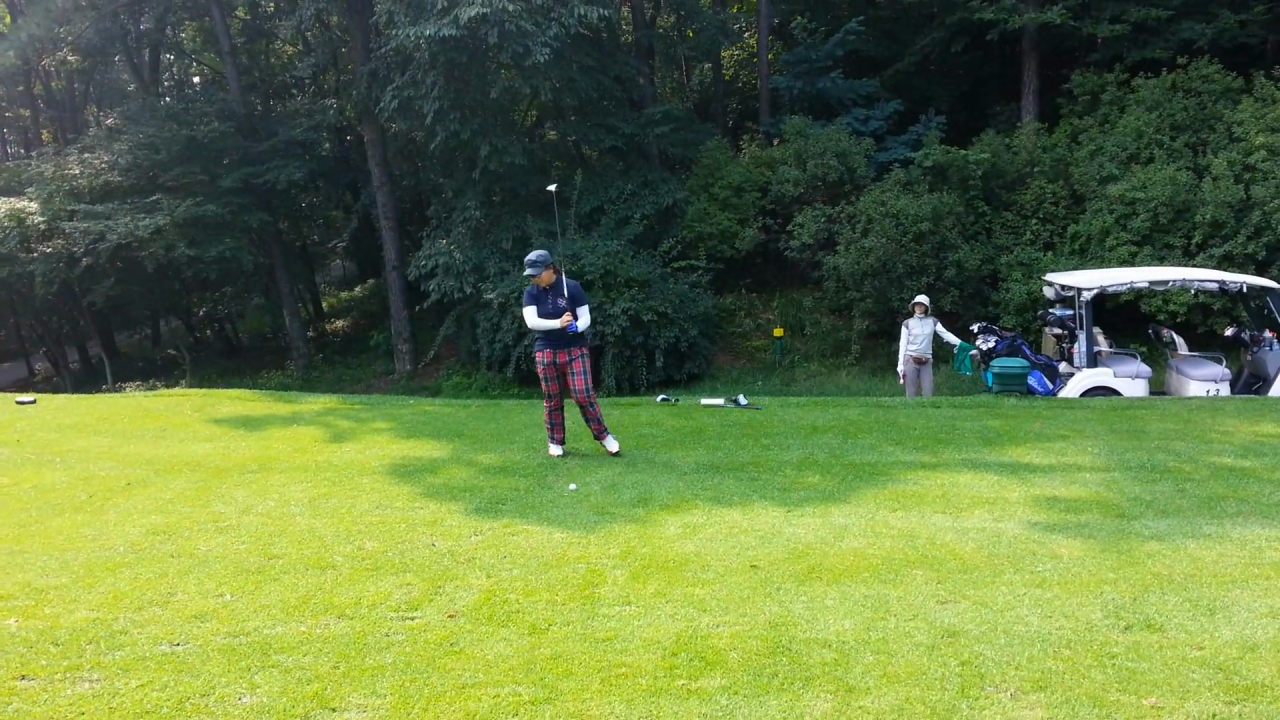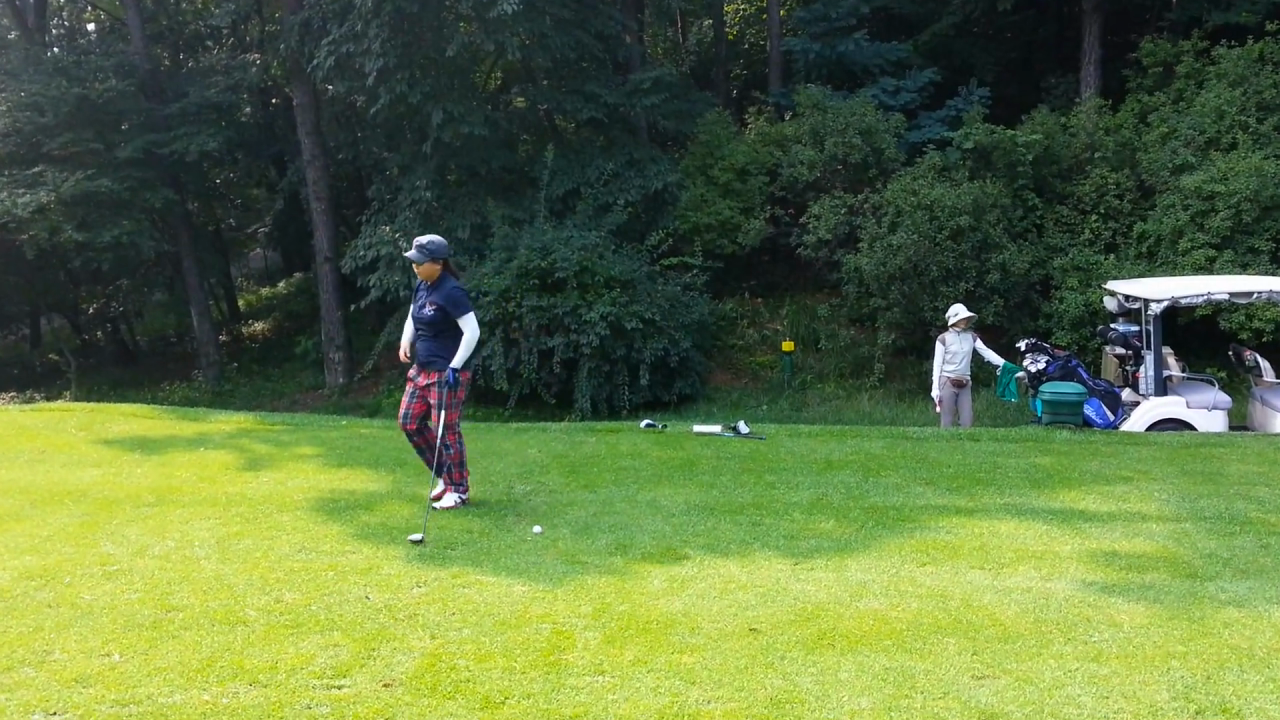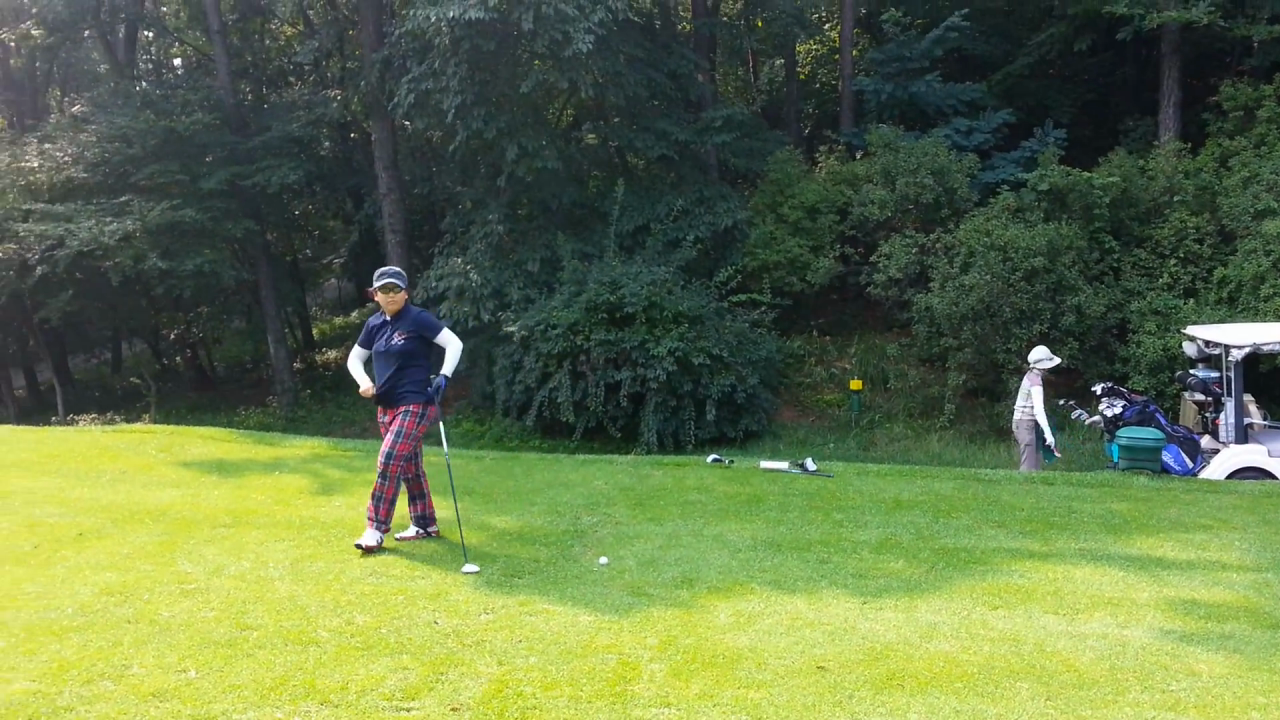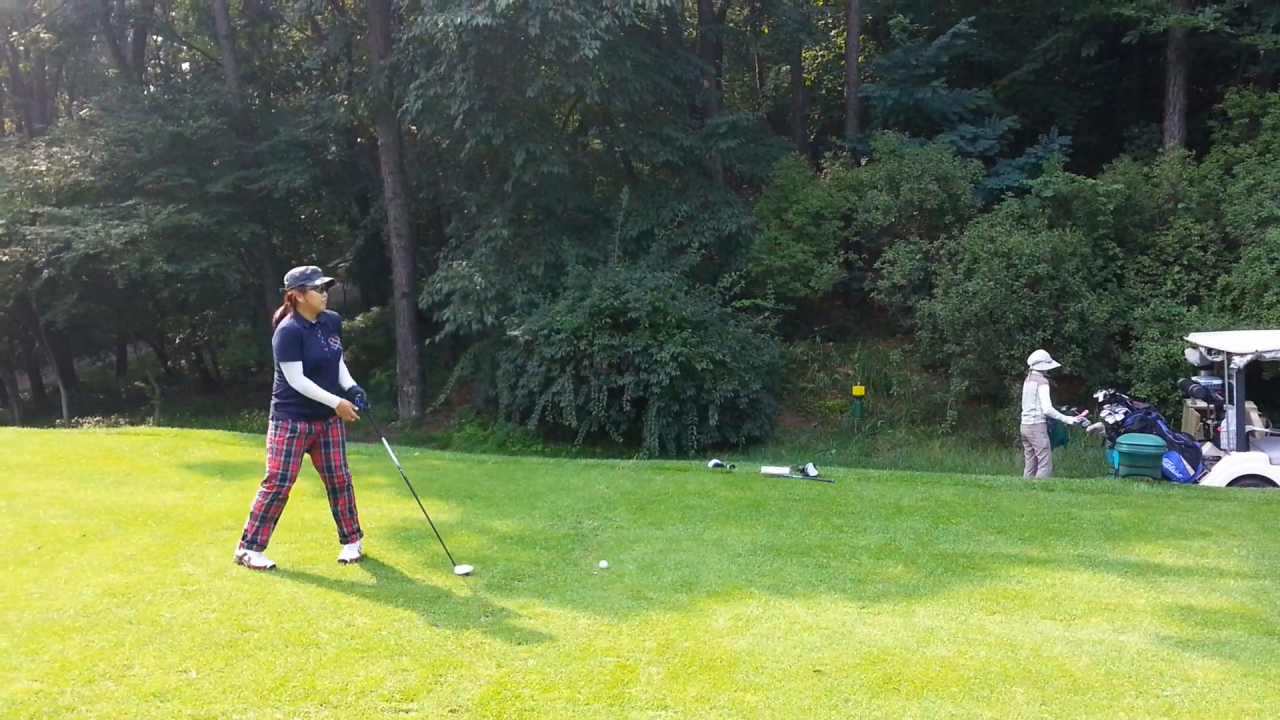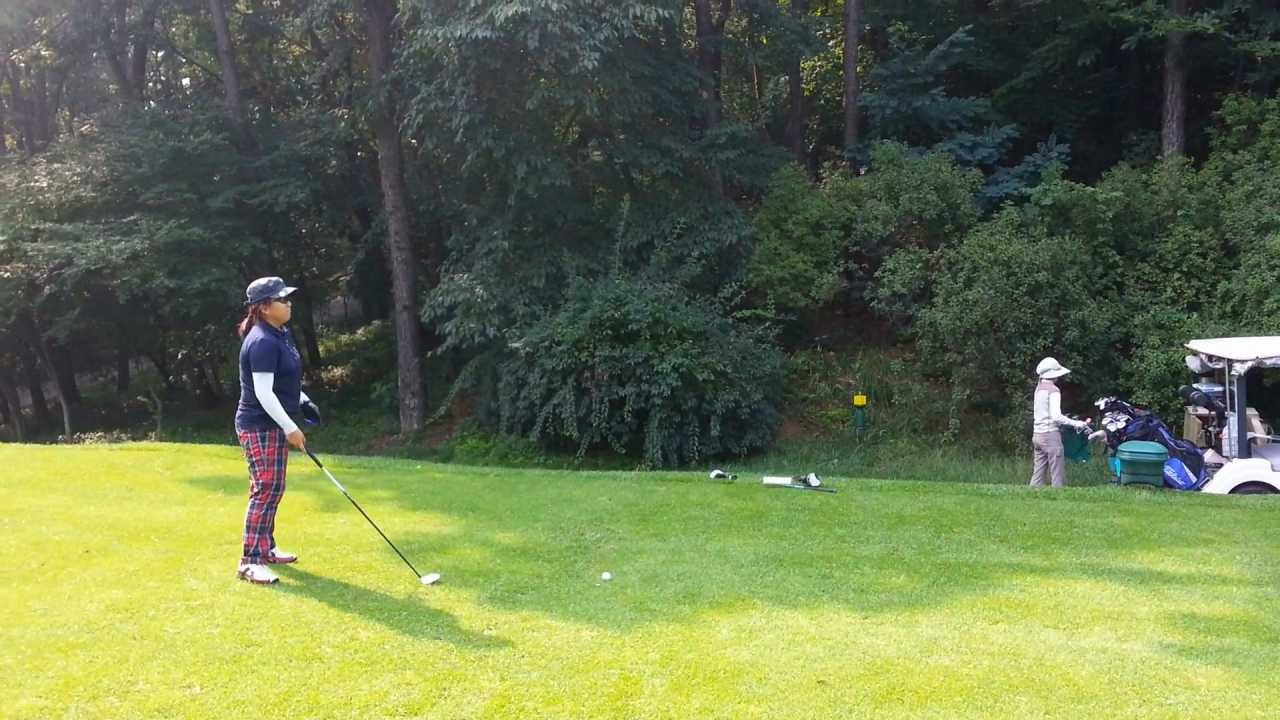
dt=0.7s
person 1, frame 1
left shoulder: (572, 288)
right shoulder: (531, 293)
left elbow: (586, 319)
right elbow: (532, 321)
left wrist: (575, 327)
right wrist: (558, 324)
left hip: (575, 350)
right hip: (546, 352)
left knee: (584, 394)
right knee: (552, 400)
left ankle: (604, 436)
person 1, frame 2
left shoulder: (451, 291)
right shoulder: (421, 286)
left elbow: (472, 331)
right elbow: (413, 320)
left wrist: (454, 368)
right wrist: (406, 342)
left hip: (446, 372)
right hip: (421, 368)
left knee: (447, 430)
right knee: (410, 423)
left ankle: (458, 490)
right ankle: (446, 475)
person 1, frame 3
left shoulder: (418, 318)
right shoulder: (374, 324)
left elbow: (454, 344)
right elbow: (354, 359)
left wrist: (443, 377)
right wrist: (363, 381)
left hip: (415, 404)
right hip: (387, 406)
left knee: (389, 462)
right knee: (409, 466)
left ankle: (376, 528)
right ankle: (425, 525)
person 1, frame 4
left shoulder: (332, 321)
right shoulder: (288, 330)
right elbow: (296, 380)
left wrist: (351, 388)
right wrist: (335, 401)
left hip: (328, 417)
right hip: (290, 419)
left knee: (339, 477)
right knee: (278, 483)
left ankle: (351, 539)
right ankle: (249, 547)
person 1, frame 5
left shoulder: (282, 335)
right shoulder: (262, 342)
right elbow: (264, 393)
left wrist: (304, 401)
right wrist: (291, 428)
left hip: (274, 425)
right hip: (260, 426)
left knee: (269, 488)
right knee: (267, 489)
left ankle: (265, 548)
right ankle: (251, 561)
